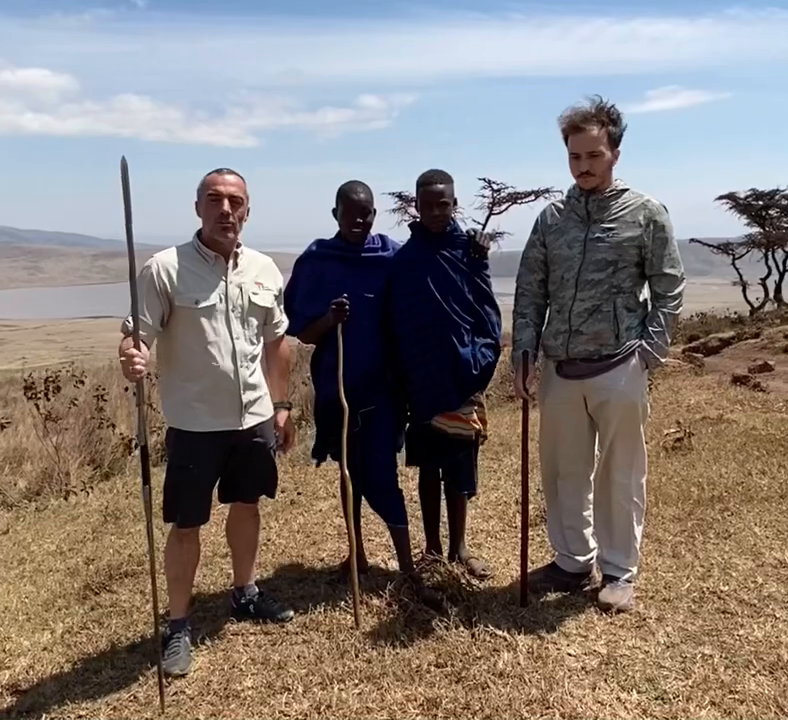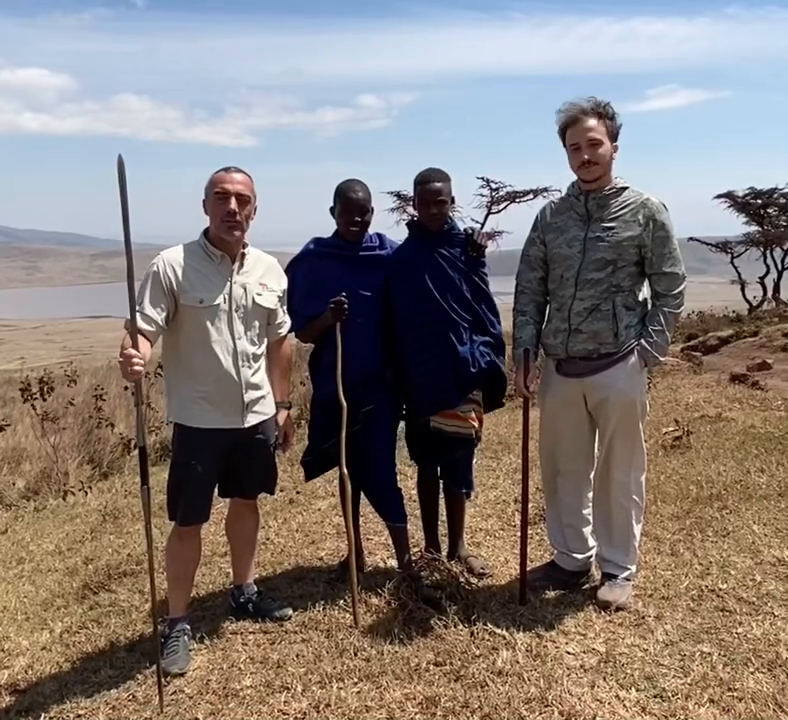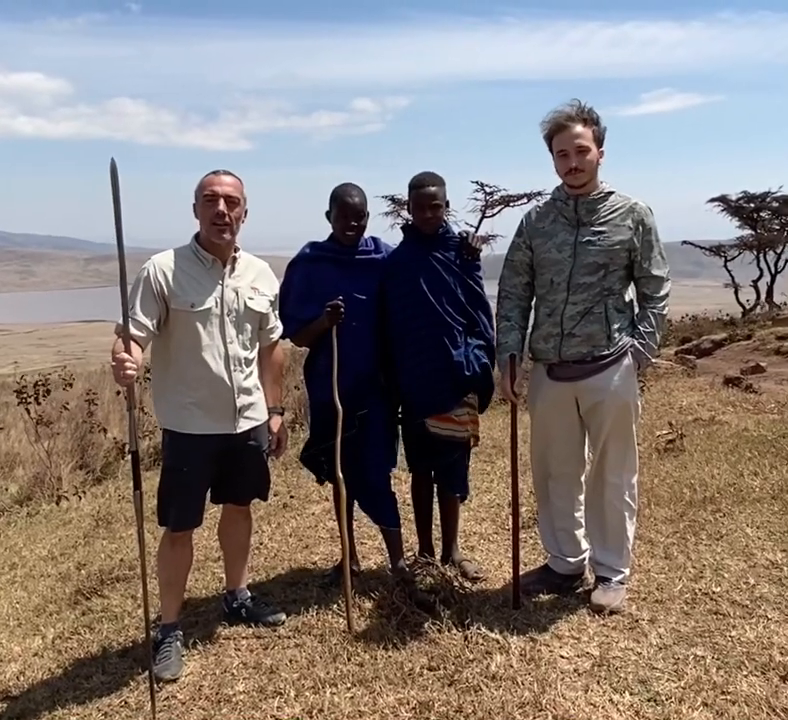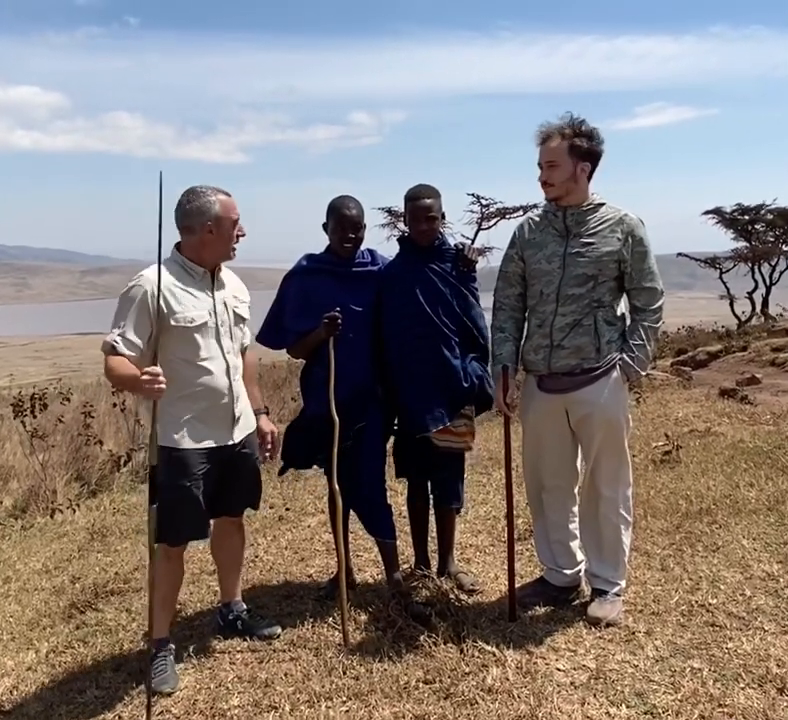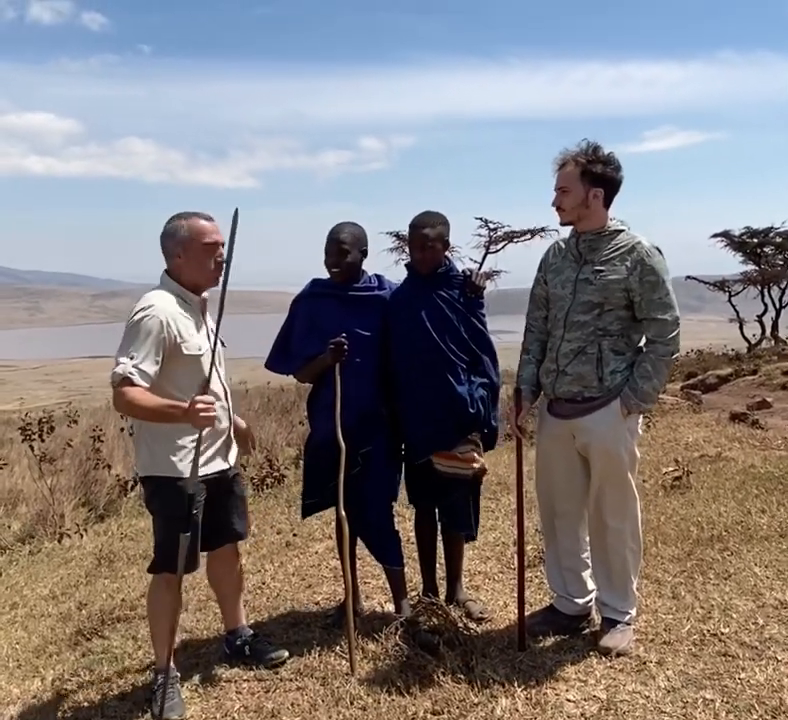
dt=1s
person 1, frame 1
left shoulder: (645, 213)
right shoulder: (551, 217)
left elbow: (669, 291)
right elbow: (529, 291)
left wrist: (648, 352)
right wrist: (523, 354)
left hip: (618, 369)
right hip: (559, 369)
left knee: (620, 475)
right knee: (563, 473)
left ankle: (619, 571)
right ankle: (574, 562)
person 1, frame 2
left shoulder: (645, 211)
right shoulder: (550, 216)
left elbow: (670, 289)
right elbow: (529, 289)
left wrist: (648, 351)
right wrist: (523, 352)
left hip: (618, 367)
right hip: (558, 367)
left knee: (620, 472)
right knee: (563, 470)
left ankle: (618, 569)
right ankle: (572, 560)
person 1, frame 3
left shoulder: (632, 215)
right shoulder: (535, 220)
left elbow: (655, 292)
right elbow: (513, 294)
left wrist: (639, 352)
right wrist: (507, 358)
left hip: (609, 370)
right hip: (548, 371)
left knee: (612, 476)
right knee: (553, 475)
left ankle: (611, 573)
right ankle: (565, 564)
person 1, frame 4
left shoulder: (622, 227)
right shoulder: (528, 231)
left elbow: (648, 304)
right elbow: (507, 306)
left wrist: (630, 366)
right wrist: (503, 370)
left hip: (600, 382)
right hip: (540, 383)
left knee: (606, 488)
right knee: (547, 486)
left ankle: (607, 584)
right ankle: (561, 575)
person 1, frame 5
left shoulder: (638, 256)
right shoulder: (555, 256)
left elbow: (664, 337)
left wrist: (634, 401)
right wrist: (525, 391)
left hip: (608, 411)
right hip: (555, 410)
left knee: (614, 516)
right knee: (559, 514)
left ankle: (618, 613)
right ankle: (572, 604)
person 2, frame 1
left shoulder: (264, 269)
right shoulder: (164, 268)
right elbow: (137, 334)
left wrist: (280, 406)
right wrist: (132, 356)
left hip: (253, 418)
right hip: (194, 423)
left knee: (246, 505)
right knee: (186, 525)
left ankle: (245, 593)
right ankle: (177, 625)
person 2, frame 2
left shoulder: (270, 269)
right shoulder: (171, 266)
right elbow: (143, 329)
left wrist: (282, 406)
right wrist: (133, 356)
left hip: (256, 415)
right hip: (199, 419)
left knee: (246, 502)
right knee: (188, 522)
left ankle: (244, 592)
right ankle: (177, 623)
person 2, frame 3
left shoulder: (260, 273)
right shoulder: (162, 270)
right elbow: (133, 336)
left wrist: (275, 411)
right wrist: (124, 362)
left hip: (248, 420)
right hip: (190, 425)
left knee: (239, 508)
right knee: (179, 528)
left ankle: (237, 597)
right ankle: (169, 630)
person 2, frame 4
left shoulder: (231, 284)
right shoulder: (151, 285)
right elbow: (114, 357)
left wrist: (260, 413)
right wrist: (138, 380)
left hip: (237, 431)
right hip: (185, 440)
left knee: (231, 520)
right knee: (174, 541)
left ankle: (232, 610)
right ankle: (160, 644)
person 2, frame 5
left shoulder: (200, 307)
right shoulder: (156, 313)
right elbow: (124, 393)
left wrist: (231, 419)
right wrist: (178, 410)
left hip: (220, 459)
right hip: (174, 468)
left knee: (226, 547)
right knee: (171, 569)
left ankle: (238, 637)
right ankle: (164, 672)
person 3, frame 1
left shoulder: (469, 248)
right shoulder: (405, 258)
left elbow: (486, 308)
right elbow: (399, 323)
left wrist: (483, 354)
right wrist: (403, 379)
left hip: (463, 374)
right hip: (423, 378)
left knee: (460, 464)
right knee: (429, 464)
left ankle: (458, 547)
right ankle: (433, 547)
person 3, frame 2
left shoulder: (466, 249)
right shoulder: (403, 257)
left elbow: (484, 307)
right elbow: (397, 321)
left wrist: (483, 358)
right wrist: (401, 378)
left hip: (463, 373)
right hip: (422, 377)
left knee: (458, 463)
right knee: (428, 463)
left ankle: (457, 545)
right ankle: (432, 546)
person 3, frame 3
left shoulder: (461, 252)
right shoulder: (398, 260)
left elbow: (479, 311)
right elbow: (391, 325)
left wrist: (479, 361)
right wrist: (395, 382)
left hip: (457, 377)
right hip: (416, 381)
left knee: (453, 468)
right knee: (422, 467)
left ankle: (452, 549)
right ankle: (425, 550)
person 3, frame 4
left shoulder: (457, 264)
right shoulder: (394, 271)
left elbow: (474, 325)
right elbow: (387, 335)
left wrist: (475, 376)
right wrist: (389, 391)
left hip: (452, 390)
right hip: (412, 393)
left knee: (448, 479)
right knee: (417, 478)
left ankle: (448, 561)
right ankle: (422, 562)
person 3, frame 5
left shoulder: (463, 291)
right shoulder: (400, 298)
left elbow: (481, 351)
right elbow: (394, 360)
left wrist: (481, 405)
right wrist: (396, 415)
left hip: (459, 417)
right hip: (418, 419)
left knee: (457, 507)
right knee: (425, 504)
left ankle: (456, 588)
right ankle: (429, 589)
person 4, frame 1
left shoulder: (393, 255)
right shoulder: (315, 260)
right elbow: (302, 333)
right wrist: (328, 320)
left hip: (382, 383)
right hip: (336, 383)
left knee: (382, 473)
right knee: (351, 470)
left ankle: (406, 560)
right ankle: (357, 552)
person 4, frame 2
left shoulder: (390, 254)
right shoulder: (311, 260)
right elbow: (301, 333)
right wrist: (326, 318)
left hip: (380, 381)
right hip: (333, 381)
left knee: (380, 470)
right knee: (348, 468)
left ankle: (404, 557)
right ankle: (356, 550)
person 4, frame 3
left shoulder: (386, 258)
right shoulder: (308, 263)
right elbow: (296, 336)
right wrist: (323, 322)
left hip: (375, 385)
right hip: (329, 386)
left knee: (374, 473)
right knee: (340, 472)
left ankle: (398, 559)
right ankle: (349, 555)
person 4, frame 4
left shoulder: (379, 270)
right shoulder: (304, 275)
right elbow: (294, 348)
right wrist: (319, 332)
left hip: (370, 398)
right hip: (324, 399)
left knee: (369, 486)
right knee: (338, 485)
left ankle: (393, 572)
right ankle: (344, 570)
person 4, frame 5
left shoulder: (387, 296)
right shoulder: (310, 301)
right elbow: (301, 374)
right wrist: (327, 358)
left hip: (376, 424)
right hip: (331, 425)
left knee: (376, 513)
right knee: (345, 512)
left ankle: (401, 599)
right ankle: (353, 596)
